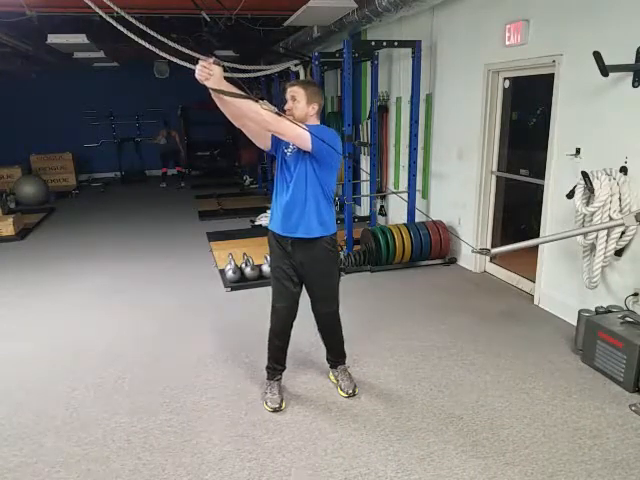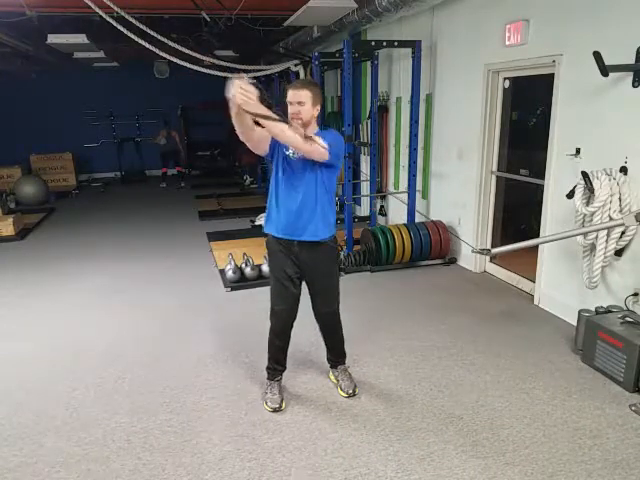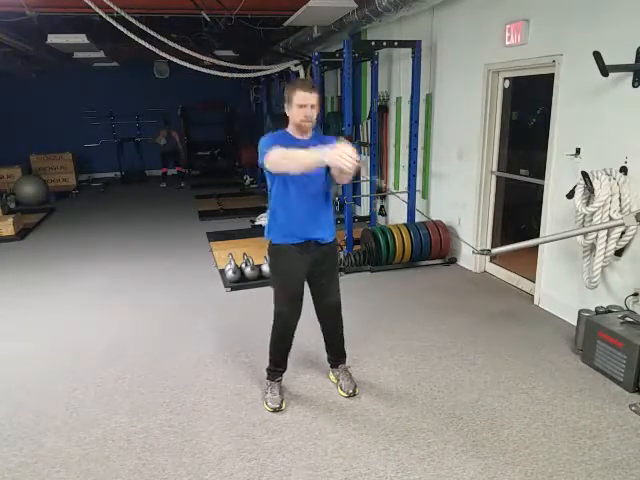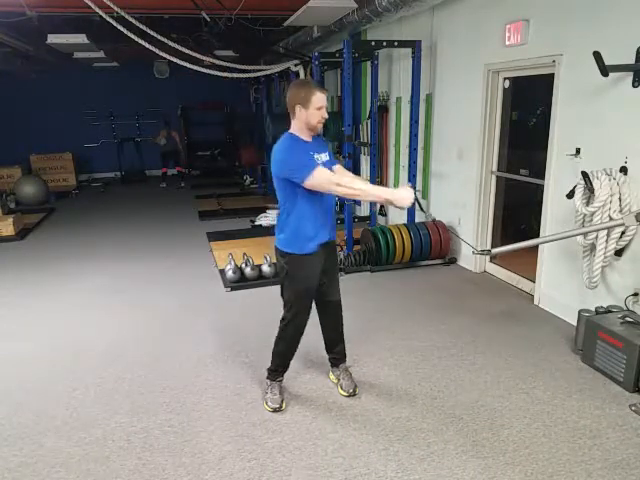
dt=0.3s
person 1, frame 1
left shoulder: (327, 139)
right shoulder: (282, 142)
left elbow: (273, 123)
right elbow: (245, 122)
left wrist: (223, 84)
right wrist: (214, 87)
left hip: (318, 243)
right hip: (282, 240)
left knee: (327, 311)
right knee: (281, 314)
left ankle: (338, 366)
right ankle: (273, 377)
person 1, frame 2
left shoulder: (332, 141)
right shoulder: (274, 141)
left elbow: (306, 149)
right elbow: (249, 136)
left wrist: (258, 110)
right wrist: (238, 104)
left hip: (321, 243)
right hip: (281, 243)
left knee: (328, 311)
right knee: (282, 315)
left ankle: (339, 366)
right ankle: (274, 378)
person 1, frame 3
left shoulder: (331, 143)
right shoulder: (274, 142)
left elbow: (343, 176)
right elbow: (283, 162)
left wrist: (343, 163)
right wrist: (325, 155)
left hip: (324, 243)
right hip: (286, 246)
left knee: (330, 309)
right knee: (286, 316)
left ankle: (338, 366)
right ankle: (274, 378)
person 1, frame 4
left shoulder: (319, 144)
right shoulder: (288, 151)
left elbow: (346, 176)
right elbow: (336, 186)
left wrist: (388, 193)
right wrist: (390, 195)
left hip: (324, 245)
right hip: (298, 251)
left knee: (331, 309)
right knee: (295, 317)
left ankle: (338, 366)
right ankle: (274, 378)
